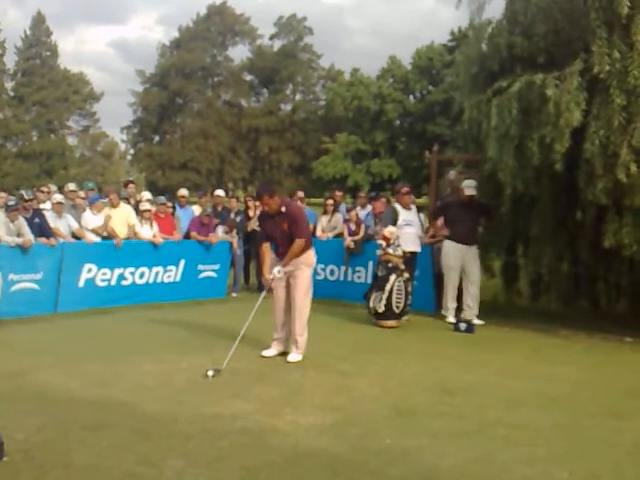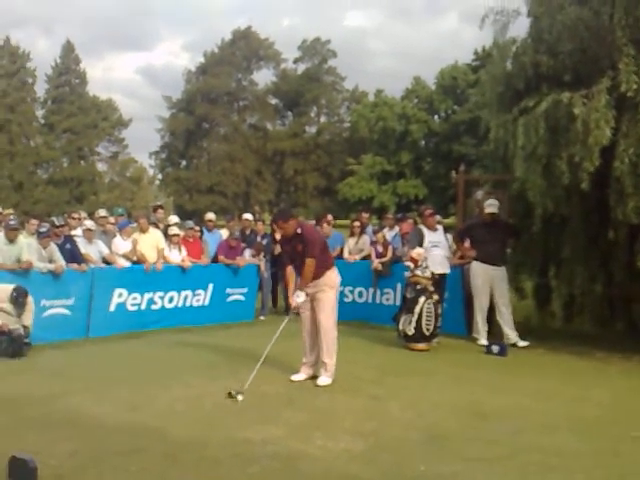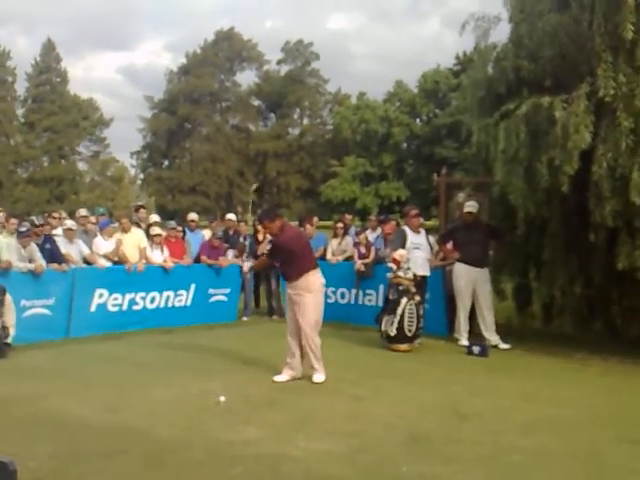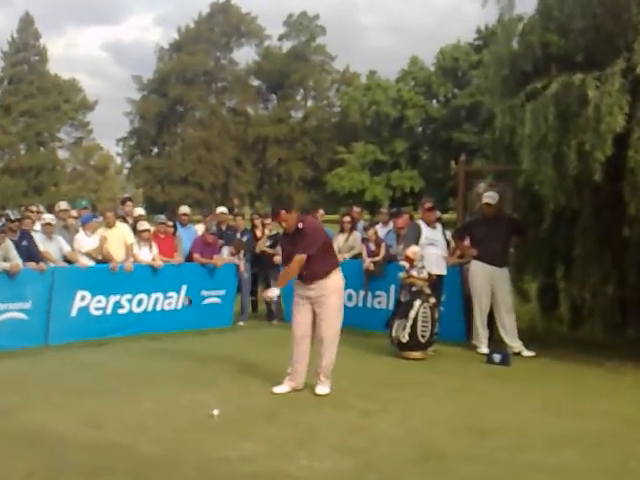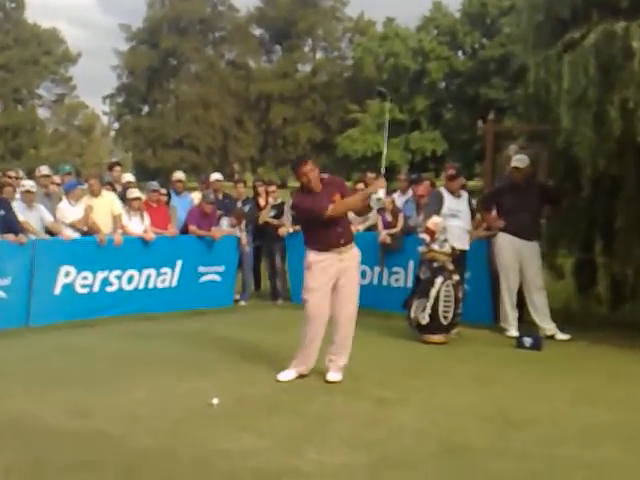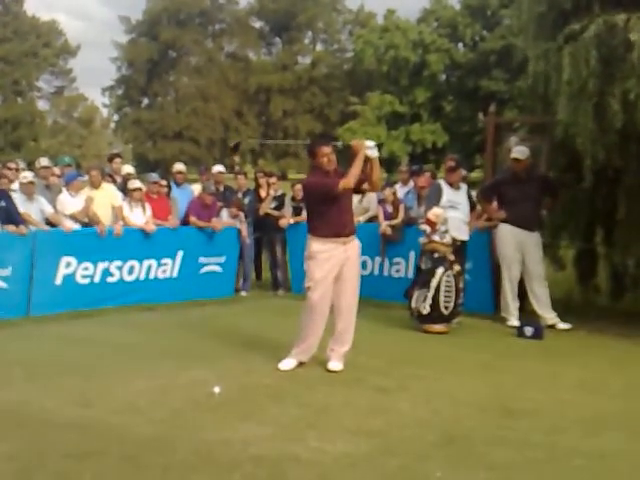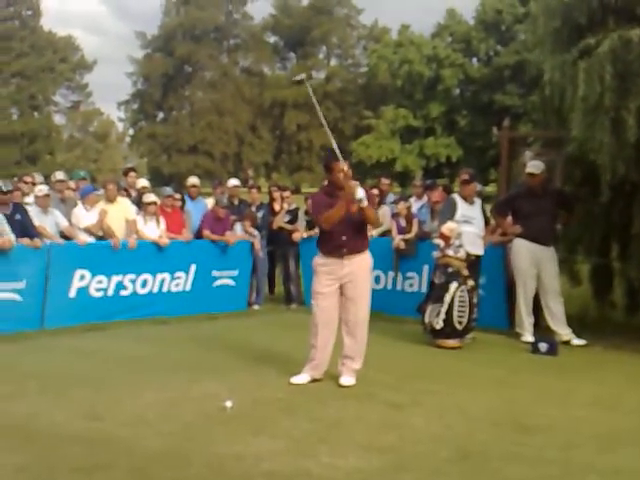
dt=0.4s
person 1, frame 1
left shoulder: (294, 211)
right shoulder: (264, 217)
left elbow: (300, 242)
right elbow: (265, 244)
left wrist: (282, 266)
right wrist: (266, 270)
left hip: (302, 259)
right hip: (280, 260)
left knee: (299, 303)
right knee: (280, 303)
left ankle: (298, 348)
right ankle: (280, 343)
person 1, frame 2
left shoulder: (309, 233)
right shoulder: (285, 241)
left elbow: (310, 264)
right elbow: (289, 268)
left wrist: (300, 291)
right wrist: (291, 294)
left hip: (325, 280)
right hip: (305, 283)
left knee: (326, 325)
right knee: (308, 327)
left ankle: (327, 371)
right ankle: (309, 367)
person 1, frame 3
left shoulder: (284, 240)
right shoulder: (286, 233)
left elbow: (267, 260)
right elbow: (273, 258)
left wrist: (252, 266)
left hip: (308, 283)
right hip: (293, 284)
left knee: (307, 328)
right knee: (292, 329)
left ankle: (318, 369)
right ankle: (293, 369)
person 1, frame 4
left shoulder: (310, 227)
right shoulder: (287, 237)
left elbow: (299, 261)
right elbow: (288, 266)
left wrist: (277, 287)
right wrist: (279, 287)
left hip: (329, 283)
right hip: (304, 286)
left knee: (327, 334)
right knee: (300, 333)
left ankle: (324, 379)
right ankle: (294, 380)
person 1, frame 5
left shoulder: (335, 183)
right shoulder: (301, 201)
left elbow: (359, 209)
right elbow: (335, 211)
left wrist: (371, 197)
right wrist: (366, 193)
left hip: (349, 254)
right hip: (320, 259)
left knee: (346, 313)
right knee: (315, 312)
person 1, frame 6
left shoulder: (340, 174)
right shoulder: (312, 182)
left elbow: (373, 185)
right elbow: (346, 185)
left wrist: (373, 157)
right wrist: (359, 154)
left hip: (349, 246)
right hip: (323, 248)
left knee: (346, 303)
right knee: (316, 302)
left ankle: (337, 354)
person 1, frame 7
left shoulder: (361, 192)
right shoulder: (320, 197)
left elbow: (375, 221)
right elbow: (325, 223)
left wrist: (361, 202)
right wrist: (343, 201)
left hip: (357, 262)
right hip: (327, 263)
left knee: (356, 318)
right knee: (322, 318)
left ankle: (349, 369)
right ankle: (314, 369)
person 2, frame 1
left shoulder: (479, 206)
right shoulder: (449, 204)
left elbow: (489, 215)
right elbow: (433, 215)
left wrist: (478, 227)
left hip: (471, 247)
right hip: (452, 245)
left knee: (474, 279)
right knee: (451, 280)
left ankle: (470, 314)
right ankle: (450, 313)
person 2, frame 2
left shoulder: (504, 226)
right shoulder: (474, 225)
left elbow: (516, 235)
right elbow: (458, 237)
left wrist: (506, 248)
left hip: (499, 267)
right hip: (480, 267)
left knee: (504, 302)
right knee: (480, 303)
left ankle: (512, 337)
right ankle: (481, 336)
person 2, frame 3
left shoulder: (486, 228)
right shoulder: (456, 228)
left elbow: (498, 237)
right elbow: (441, 240)
left wrist: (488, 250)
left hip: (482, 269)
right hip: (463, 268)
left knee: (486, 304)
right knee: (463, 303)
left ankle: (493, 338)
right ankle: (462, 336)
person 2, frame 4
left shoulder: (507, 221)
right shoulder: (474, 222)
left elbow: (520, 232)
right elbow: (456, 235)
left wrist: (509, 246)
right wrist: (466, 250)
left hip: (501, 268)
right hip: (480, 267)
left knee: (506, 307)
right knee: (480, 306)
left ankle: (515, 345)
right ankle: (482, 343)
person 2, frame 5
left shoulder: (539, 189)
right shoulder: (502, 189)
left elbow: (555, 201)
right elbow: (482, 204)
left wrist: (540, 217)
right wrist: (492, 221)
left hip: (531, 242)
right hip: (507, 240)
left knee: (536, 285)
right knee: (509, 284)
left ankle: (548, 328)
right ankle: (510, 325)
person 2, frame 6
left shoulder: (540, 180)
right shoulder: (503, 181)
left elbow: (553, 194)
right elbow: (482, 195)
left wrist: (542, 208)
right wrist: (493, 212)
left hip: (532, 232)
right hip: (509, 230)
left knee: (537, 275)
right knee: (510, 274)
left ankle: (549, 317)
right ankle: (511, 315)
person 2, frame 7
left shoulder: (555, 194)
right shoulder: (517, 195)
left elbow: (568, 208)
right elbow: (497, 209)
left wrist: (557, 223)
right wrist: (508, 227)
left hip: (547, 247)
right hip: (524, 245)
left knee: (552, 290)
right knee: (525, 289)
left ankle: (564, 333)
right ankle: (526, 331)
